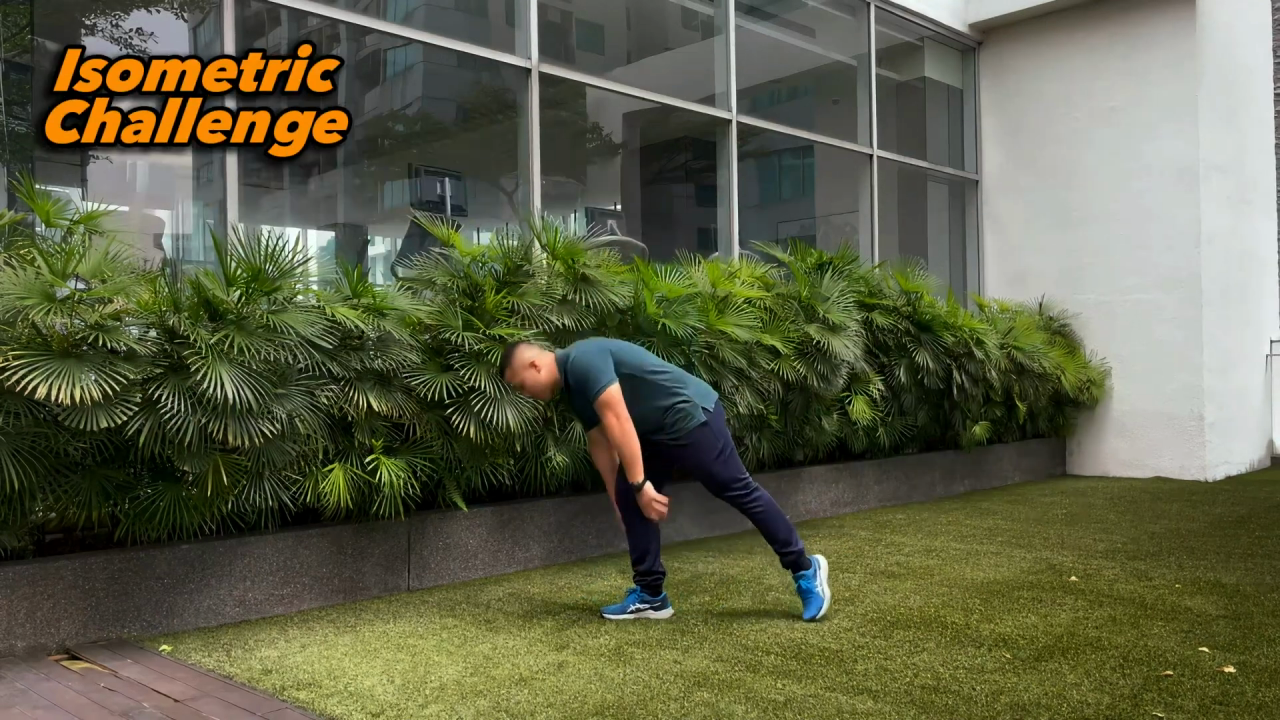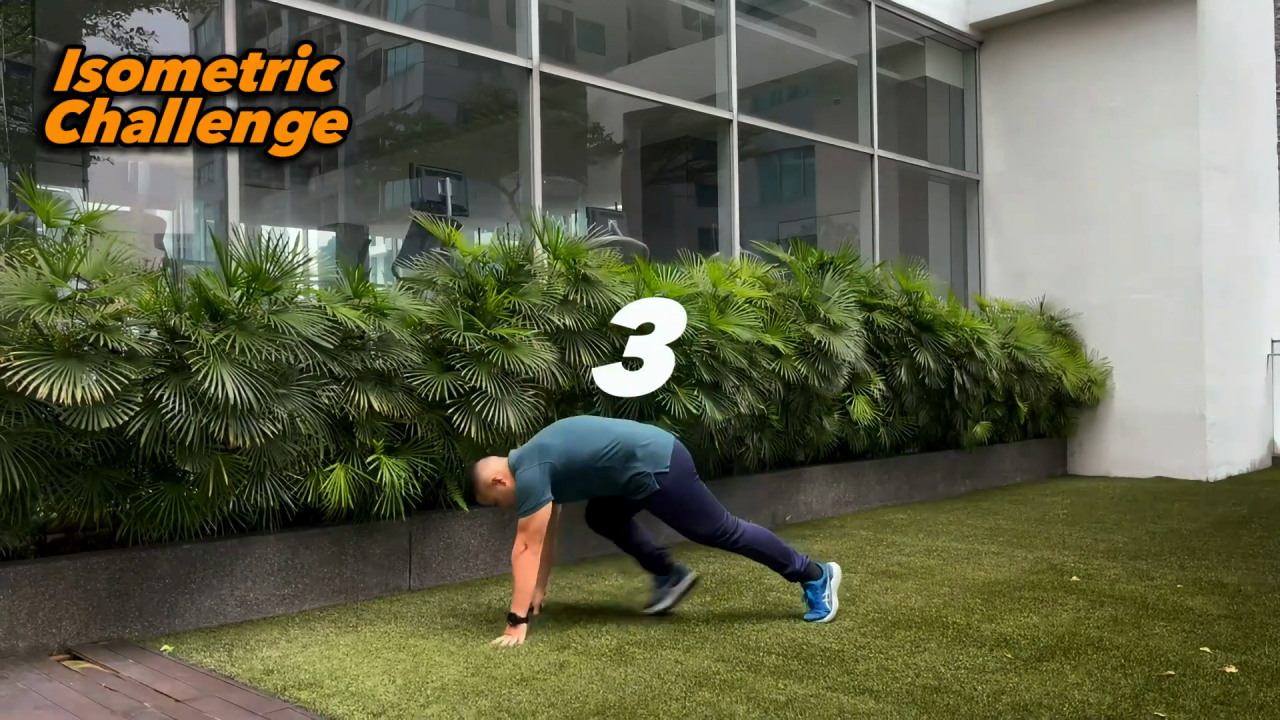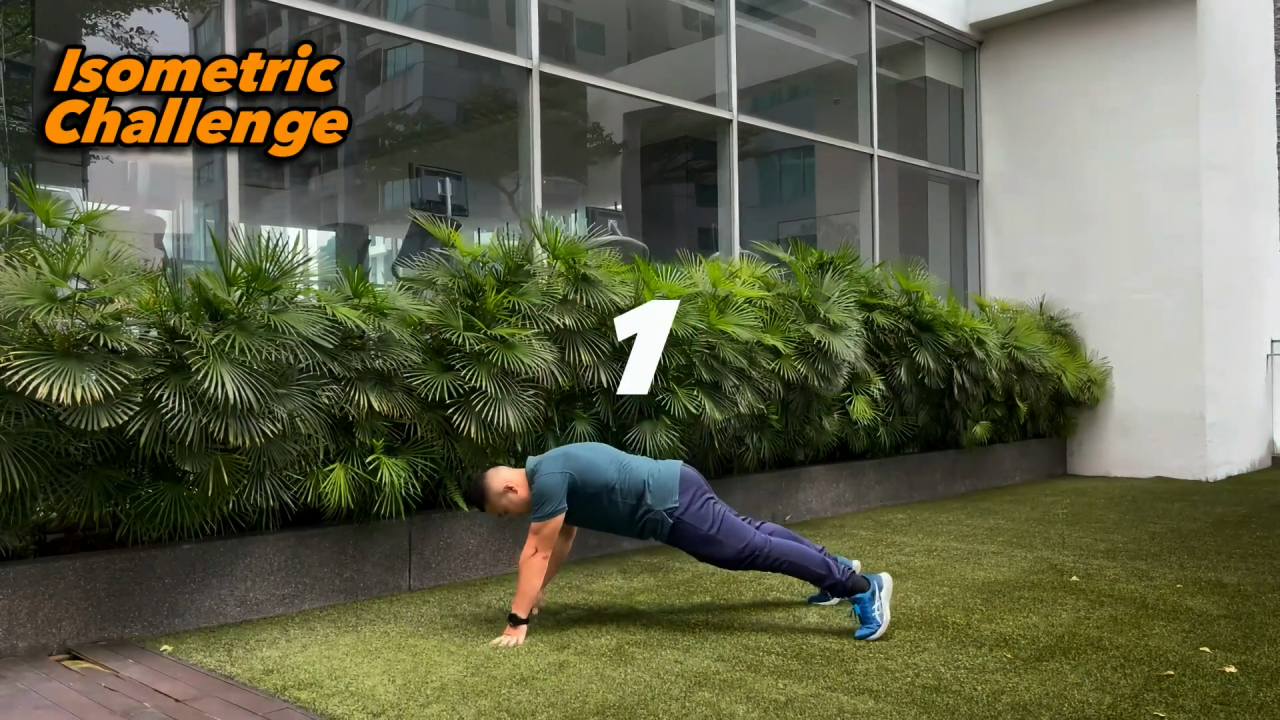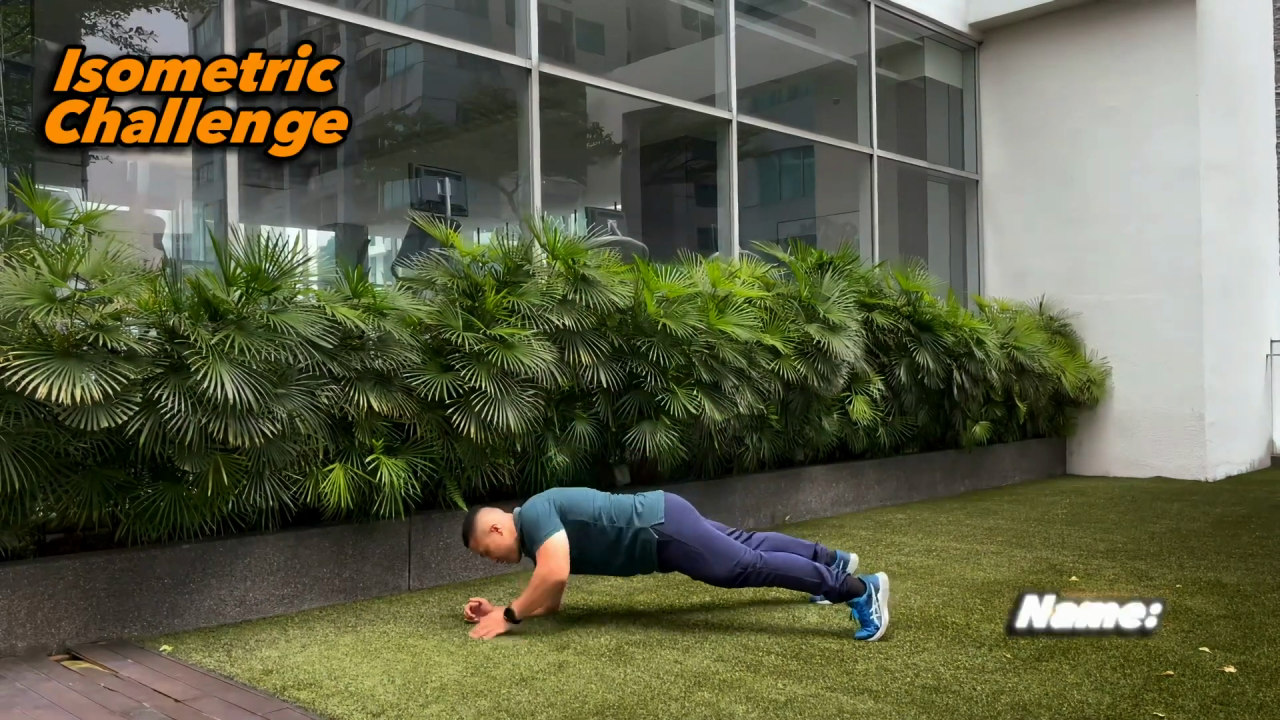
dt=1s
person 1, frame 1
left shoulder: (583, 362)
right shoulder: (570, 385)
left elbow: (618, 423)
right elbow: (599, 443)
left wrist: (640, 486)
right wrist: (619, 496)
left hip: (691, 412)
left knee: (738, 489)
right knee: (630, 501)
left ankle: (806, 569)
right ankle: (650, 595)
person 1, frame 2
left shoulder: (528, 474)
right shoulder: (535, 462)
left elbow: (526, 548)
right elbow: (545, 536)
left wrist: (518, 620)
right wrist: (539, 591)
left hip: (655, 467)
right hip: (650, 456)
left knee: (722, 532)
right knee: (601, 517)
left ankle: (815, 575)
right ankle: (670, 576)
person 1, frame 3
left shoulder: (547, 479)
right shoulder: (553, 474)
left elbow: (537, 553)
right elbow: (565, 538)
left wrist: (518, 621)
right wrist: (538, 588)
left hip: (673, 504)
right hip: (673, 487)
left knee: (753, 549)
right knee: (750, 533)
left ankle: (863, 586)
right ankle: (835, 566)
person 1, frame 4
left shoulder: (535, 517)
right shoulder: (533, 528)
left elbow: (555, 576)
right elbow: (549, 595)
left wrist: (506, 616)
right wrist: (494, 610)
left hip: (660, 527)
right hip: (659, 524)
left knee: (747, 566)
right knee: (745, 544)
left ankle: (859, 590)
right ankle: (833, 561)
